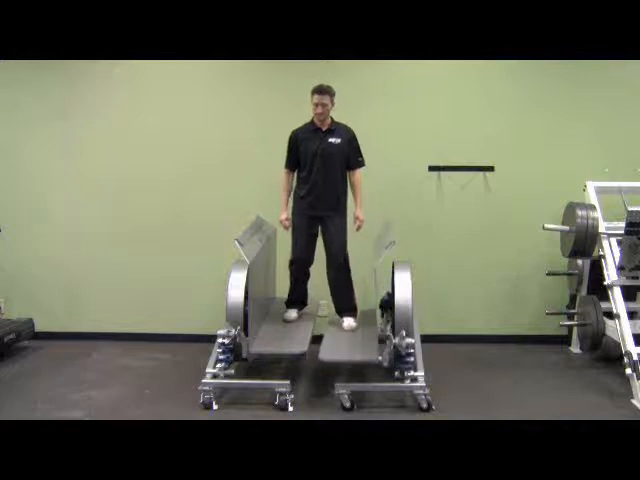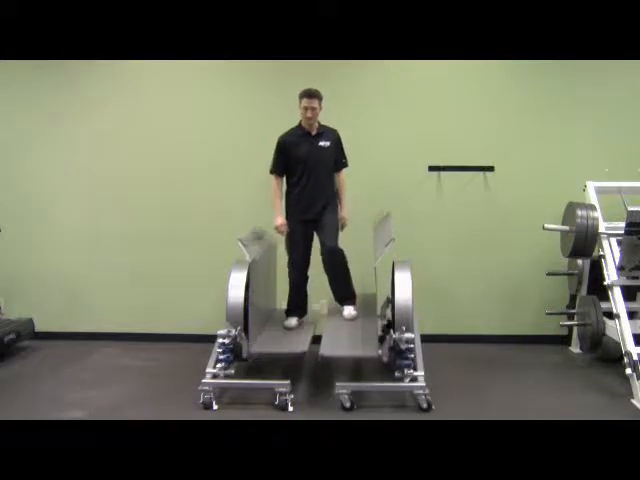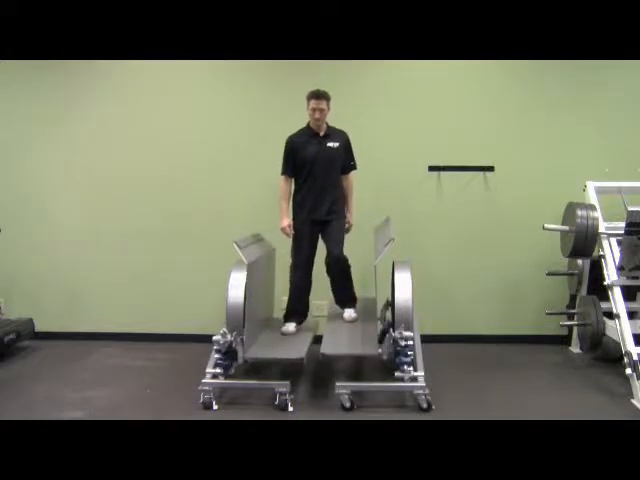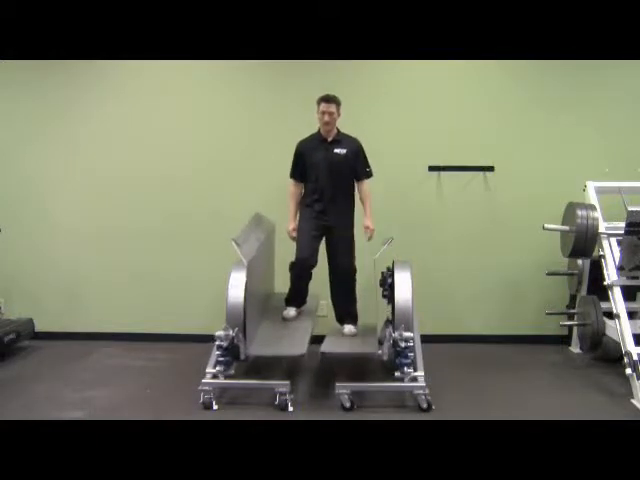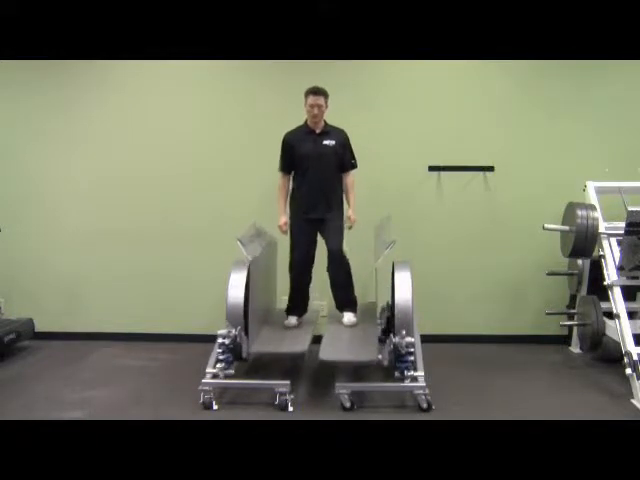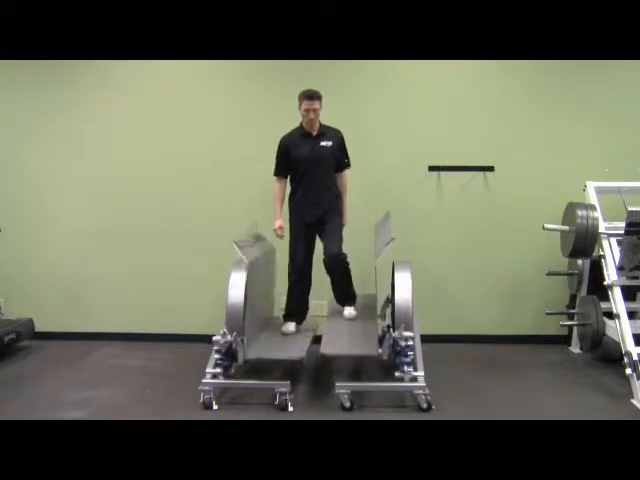
dt=0.4s
person 1, frame 1
left shoulder: (346, 134)
right shoulder: (298, 135)
left elbow: (354, 172)
right elbow: (289, 173)
left wrist: (358, 206)
right wrist: (284, 208)
left hip: (334, 209)
right hip: (304, 208)
left knee: (338, 259)
right knee: (300, 258)
left ankle: (347, 312)
right ankle: (295, 304)
person 1, frame 2
left shoulder: (332, 137)
right shoulder: (287, 140)
left elbow: (338, 174)
right elbow: (277, 178)
left wrist: (343, 207)
right wrist: (278, 214)
left hip: (326, 209)
right hip: (298, 212)
left knee: (332, 250)
right knee: (298, 262)
left ankle: (347, 301)
right ankle: (296, 311)
person 1, frame 3
left shoulder: (341, 138)
right shoulder: (295, 141)
left elbow: (347, 176)
right elbow: (286, 179)
left wrist: (349, 210)
right wrist: (285, 215)
left hip: (334, 212)
right hip: (305, 213)
left knee: (336, 257)
right knee: (301, 264)
left ankle: (348, 304)
right ankle: (294, 316)
person 1, frame 4
left shoulder: (352, 146)
right shoulder: (304, 146)
left elbow: (362, 182)
right elbow: (297, 184)
left wrist: (368, 216)
right wrist: (292, 219)
left hip: (341, 217)
right hip: (311, 214)
left knee: (343, 268)
right knee: (303, 260)
left ankle: (347, 319)
right ankle: (294, 302)
person 1, frame 5
left shoulder: (339, 137)
right shoulder: (292, 138)
left elbow: (347, 175)
right elbow: (285, 177)
left wrist: (351, 207)
right wrist: (282, 212)
left hip: (331, 210)
right hip: (301, 211)
left knee: (336, 255)
right knee: (300, 262)
left ankle: (347, 307)
right ankle: (296, 311)
person 1, frame 6
left shoulder: (335, 137)
right shoulder: (288, 142)
left elbow: (341, 175)
right elbow: (280, 180)
left wrist: (344, 209)
right wrist: (278, 216)
left hip: (330, 210)
right hip: (301, 213)
left knee: (334, 256)
right knee: (299, 265)
left ankle: (348, 302)
right ankle: (294, 317)
